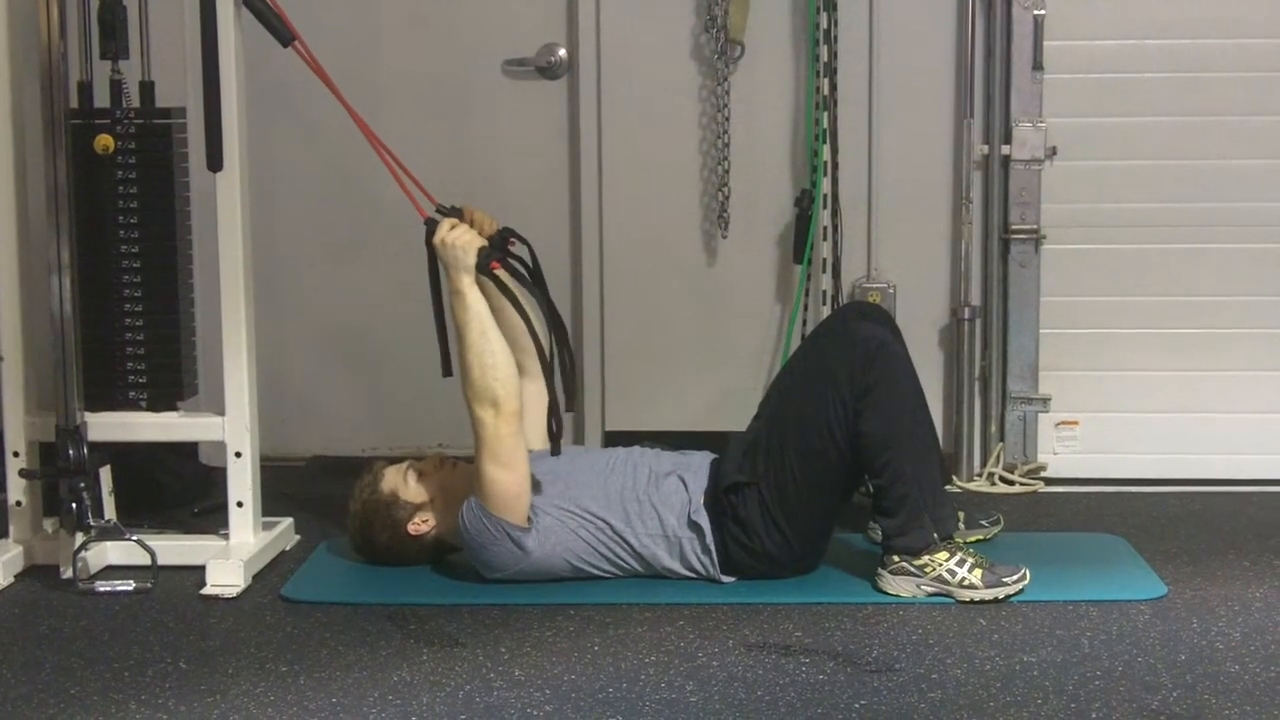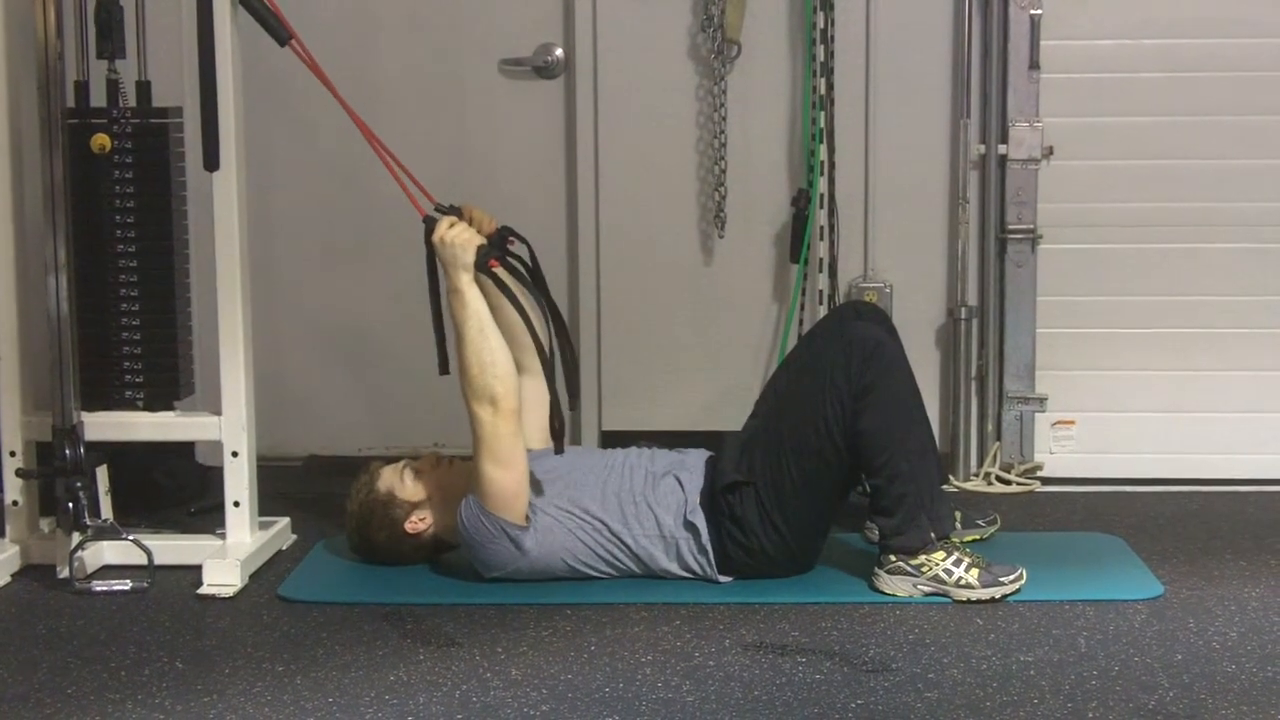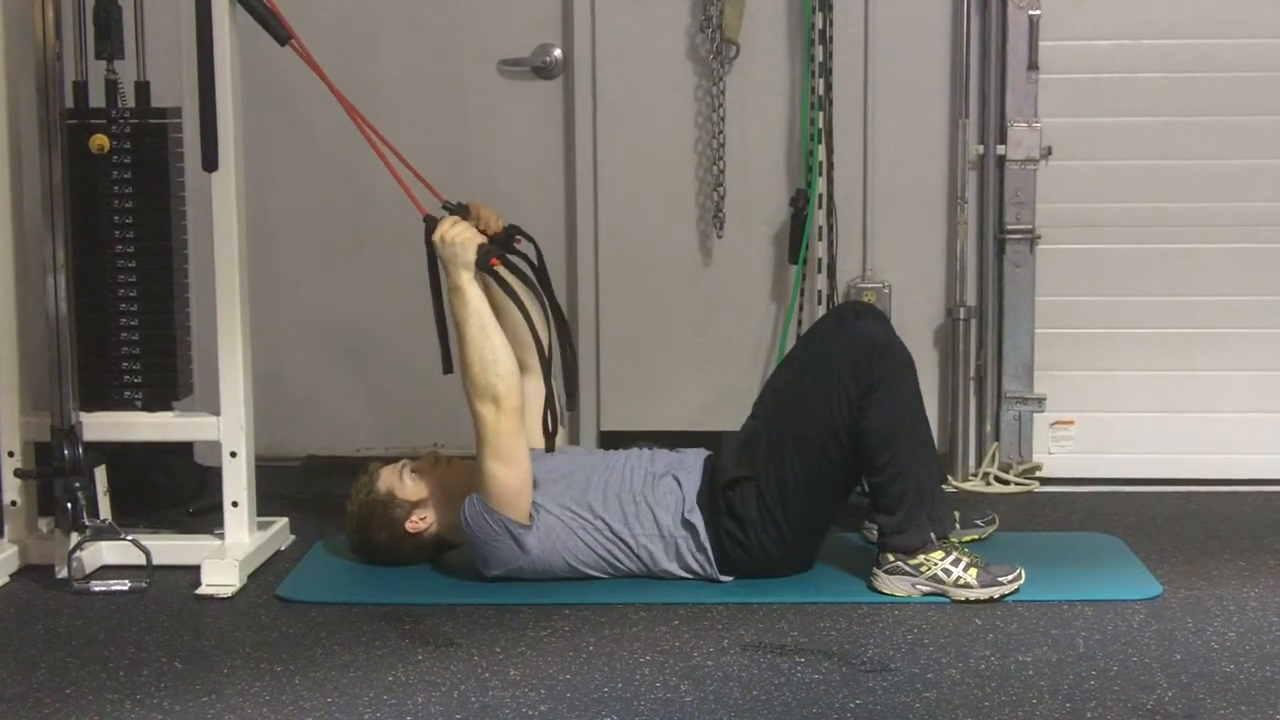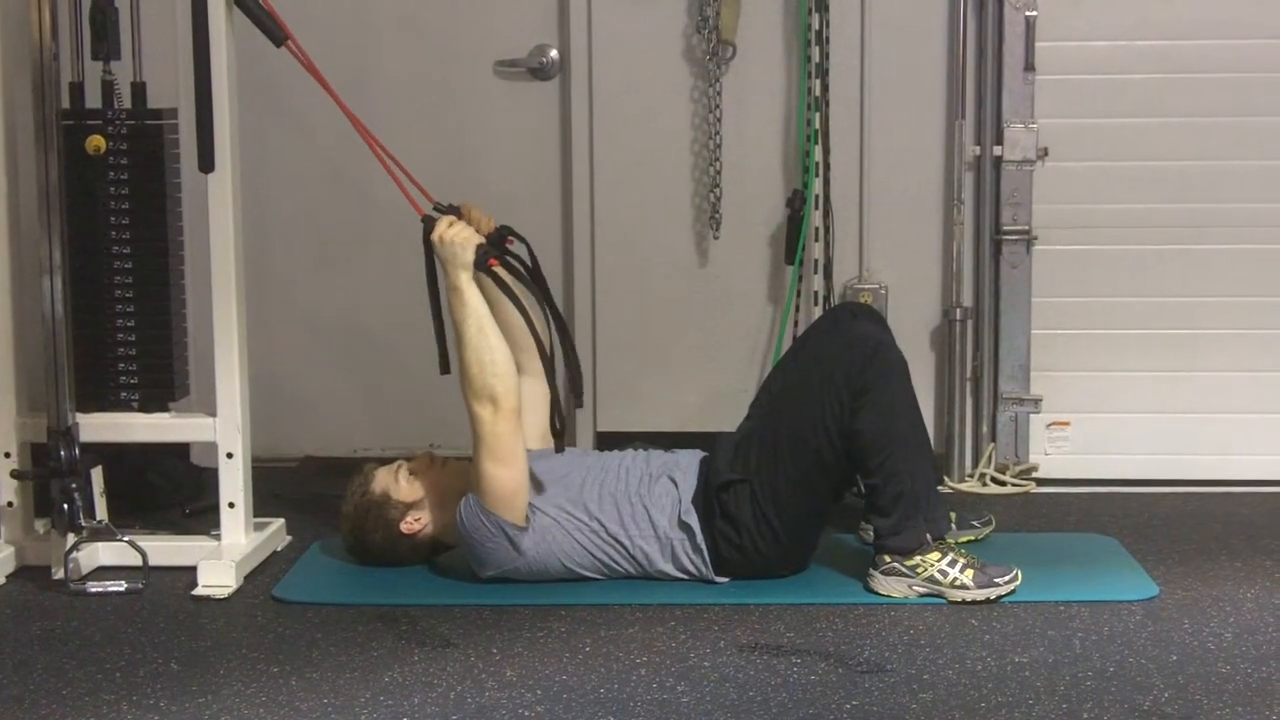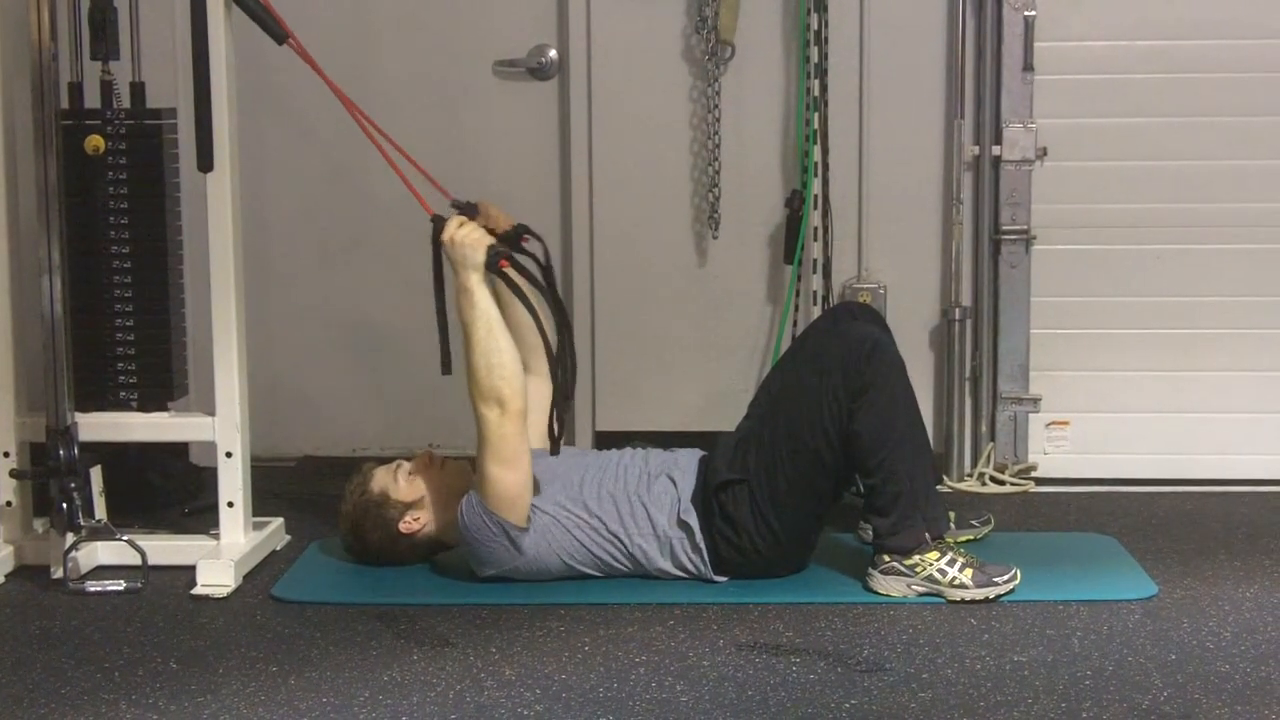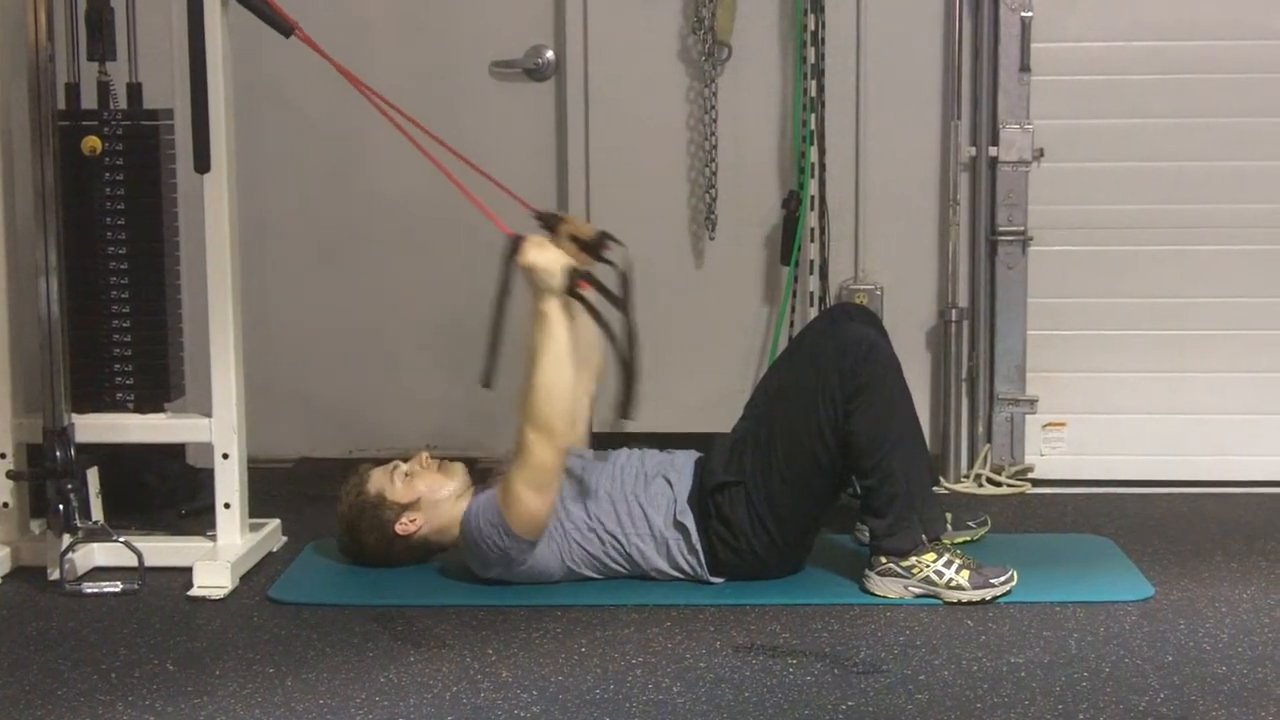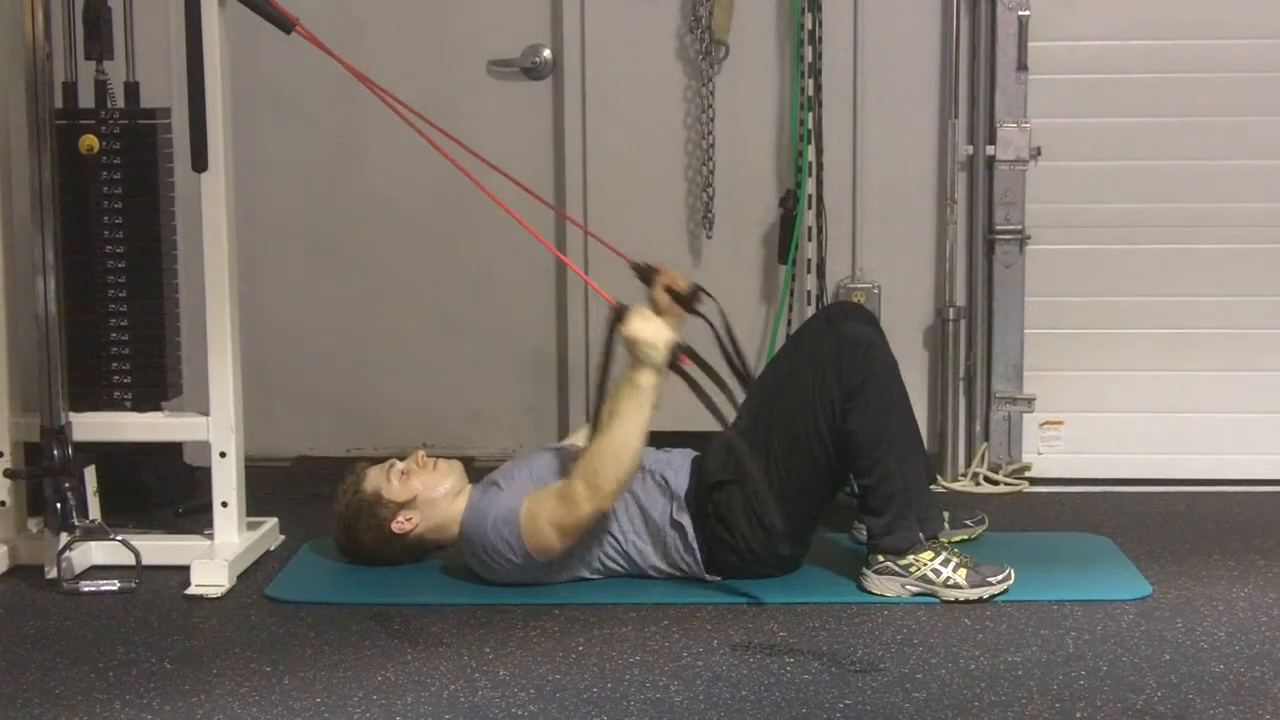
dt=0.3s
person 1, frame 1
left shoulder: (506, 492)
right shoulder: (494, 538)
left elbow: (529, 375)
right elbow: (497, 410)
left wrist: (489, 267)
right wrist: (461, 281)
left hip: (725, 488)
right hip: (751, 530)
left knee: (861, 327)
right knee: (866, 351)
left ankle: (919, 512)
right ankle: (920, 551)
person 1, frame 2
left shoulder: (511, 484)
right shoulder: (492, 537)
left elbow: (529, 373)
right elbow: (494, 407)
left wrist: (489, 265)
right wrist: (459, 280)
left hip: (722, 488)
right hip: (746, 530)
left knee: (858, 327)
right knee: (864, 355)
left ankle: (917, 510)
right ankle: (917, 551)
person 1, frame 3
left shoulder: (511, 486)
right shoulder: (494, 535)
left elbow: (530, 373)
right elbow: (498, 405)
right wrist: (461, 278)
left hip: (721, 485)
right hip: (746, 528)
left knee: (858, 325)
right knee: (871, 353)
left ankle: (913, 512)
right ankle: (915, 551)
person 1, frame 4
left shoulder: (506, 491)
right shoulder: (489, 534)
left elbow: (526, 374)
right elbow: (495, 407)
left wrist: (486, 267)
right wrist: (458, 276)
left hip: (717, 489)
right hip: (741, 529)
left knee: (853, 327)
right knee: (862, 355)
left ankle: (913, 512)
right ankle: (912, 552)
person 1, frame 5
left shoulder: (507, 490)
right shoulder: (489, 534)
left elbow: (534, 374)
right elbow: (502, 409)
left wrist: (497, 264)
right wrist: (468, 276)
left hip: (716, 485)
right hip: (739, 529)
left knee: (853, 325)
right knee: (859, 353)
left ankle: (911, 513)
right ankle: (910, 552)
person 1, frame 6
left shoulder: (502, 496)
right shoulder: (493, 536)
left elbow: (575, 387)
right elbow: (549, 435)
left wrist: (575, 280)
right wrist: (547, 298)
left hip: (713, 491)
right hip: (736, 529)
left knee: (847, 327)
right knee: (855, 354)
left ankle: (910, 516)
right ankle: (908, 554)
person 1, frame 7
left shoulder: (497, 495)
right shoulder: (490, 533)
left elbow: (596, 438)
right elbow: (591, 496)
left wrist: (661, 325)
right wrist: (645, 367)
left hip: (709, 485)
right hip: (735, 528)
left knee: (844, 328)
right knee: (851, 354)
left ankle: (907, 517)
right ankle: (904, 553)
